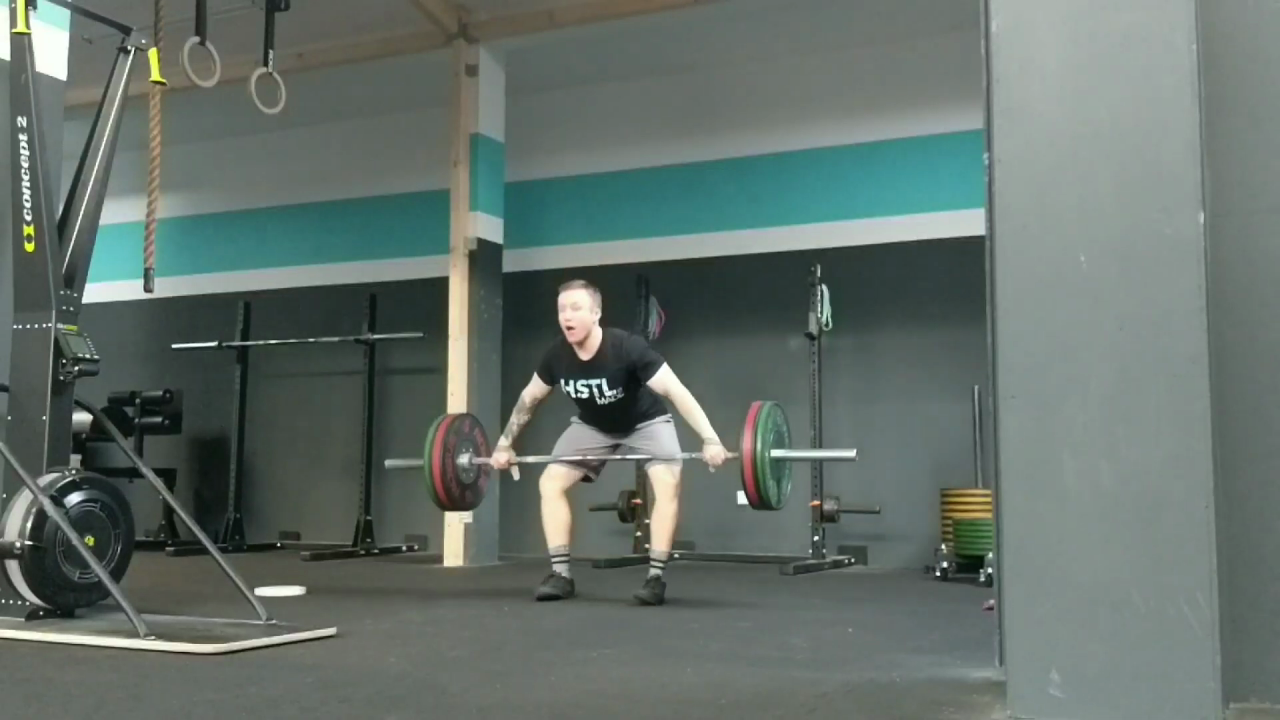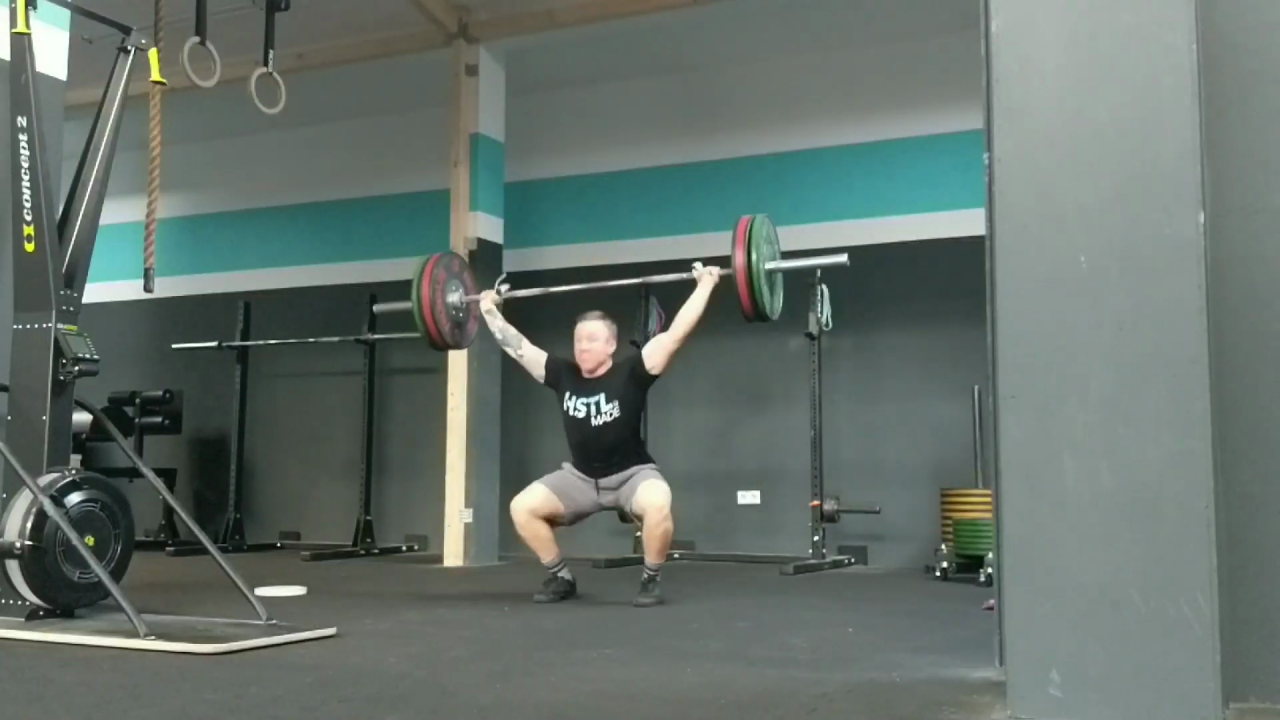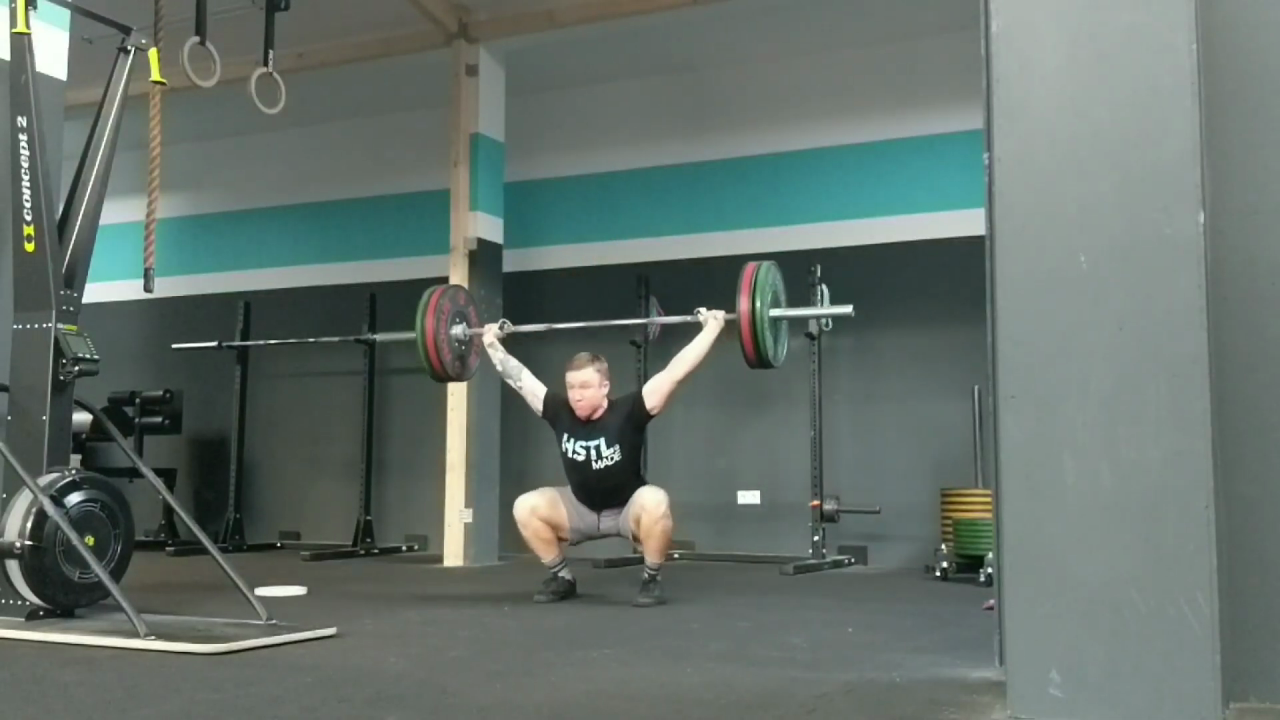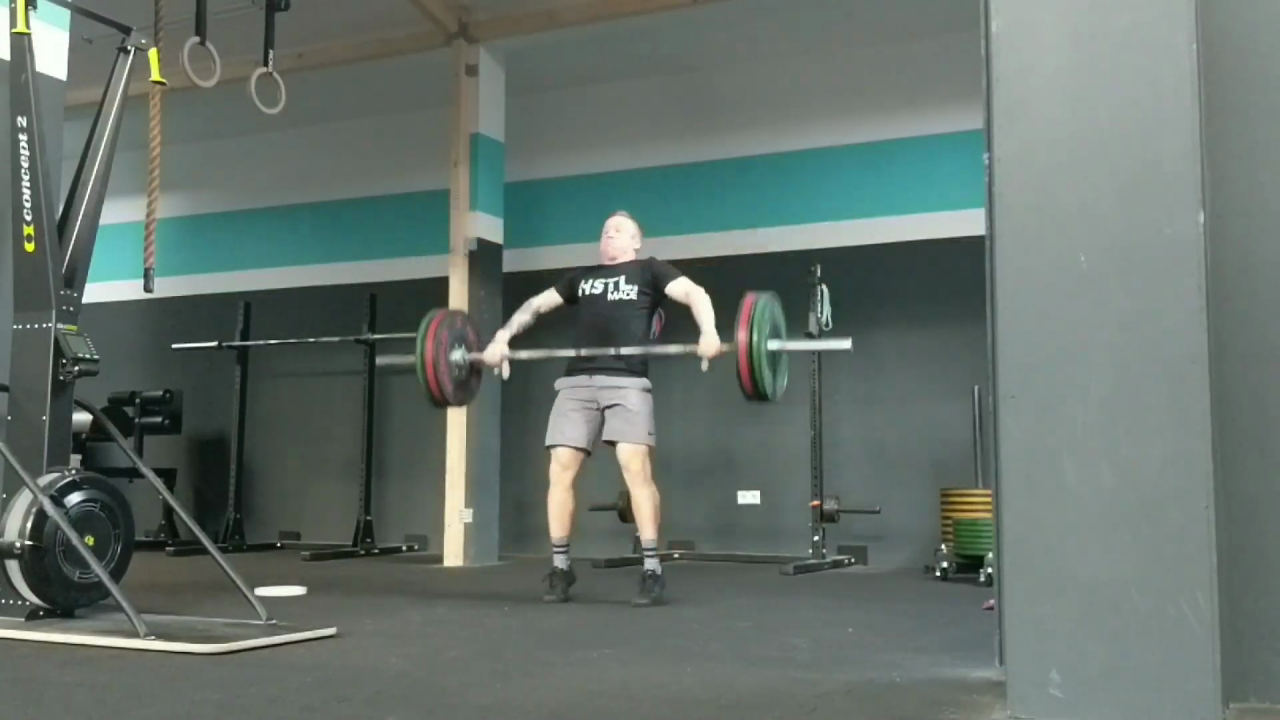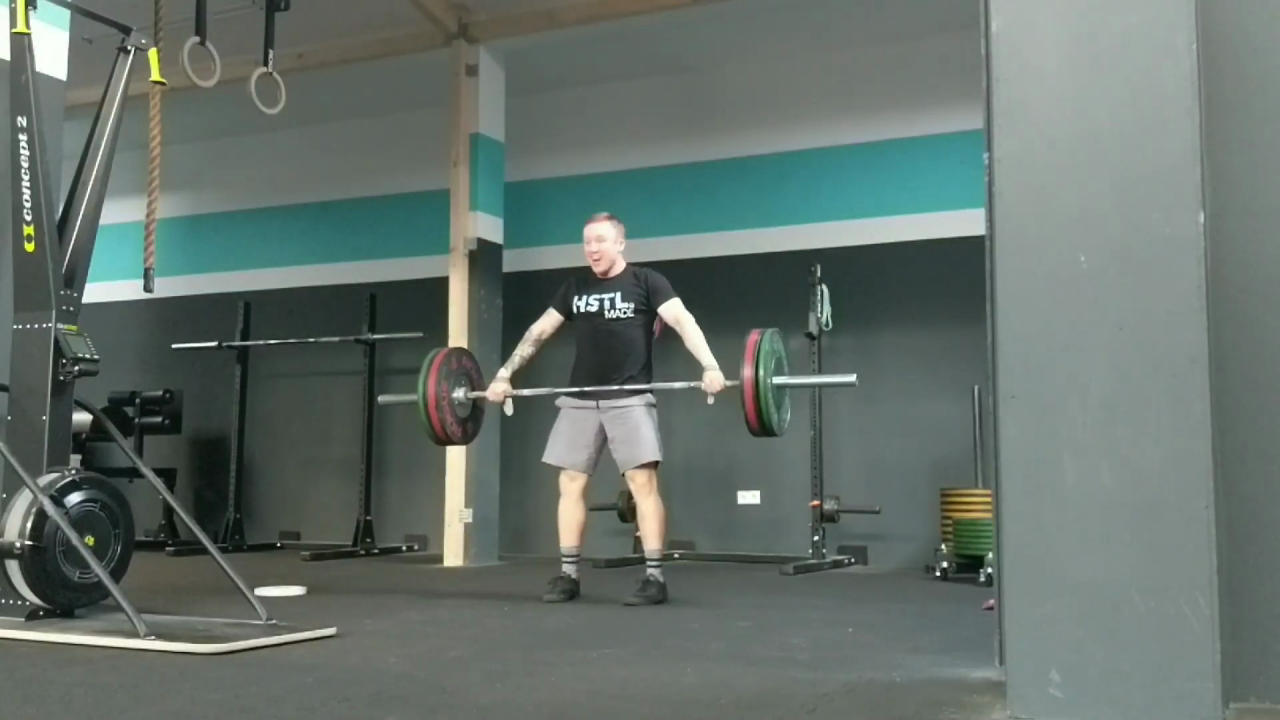
dt=1s
person 1, frame 1
left shoulder: (627, 348)
right shoulder: (557, 356)
left elbow: (676, 391)
right elbow: (529, 397)
left wrist: (711, 440)
right wrist: (505, 443)
left hip: (645, 422)
right hip: (592, 426)
left knee: (667, 483)
right knee: (550, 484)
left ankle: (655, 577)
right ankle: (561, 574)
person 1, frame 2
left shoulder: (630, 375)
right shoulder: (562, 375)
left elbow: (675, 334)
right elbow: (519, 347)
left wrist: (705, 284)
right wrist: (489, 309)
left hip: (631, 475)
right hip: (581, 478)
left knee: (657, 505)
right knee: (523, 508)
left ankle: (650, 580)
right ankle: (561, 577)
person 1, frame 3
left shoulder: (628, 413)
right shoulder: (559, 411)
left elbow: (675, 372)
right elbow: (519, 377)
left wrist: (711, 328)
right wrist: (491, 343)
left hip: (628, 505)
right hip: (582, 507)
left knee: (655, 503)
right knee: (525, 507)
left ankle: (651, 580)
right ankle: (561, 577)
person 1, frame 4
left shoulder: (649, 271)
right shoulder: (582, 276)
left elbow: (694, 295)
right elbow: (537, 305)
left wrist: (708, 331)
right wrist: (502, 337)
left hip: (627, 382)
right hip: (577, 382)
left knee: (636, 469)
right knee: (560, 470)
left ankle: (652, 572)
right ankle: (560, 568)
person 1, frame 5
left shoulder: (646, 281)
right shoulder: (575, 287)
left elbow: (682, 320)
right elbow: (539, 331)
left wrist: (709, 366)
right wrist: (504, 374)
left hip: (630, 399)
right hip: (579, 401)
left knee: (643, 484)
right knee: (570, 484)
left ankle: (654, 578)
right ankle: (568, 575)
